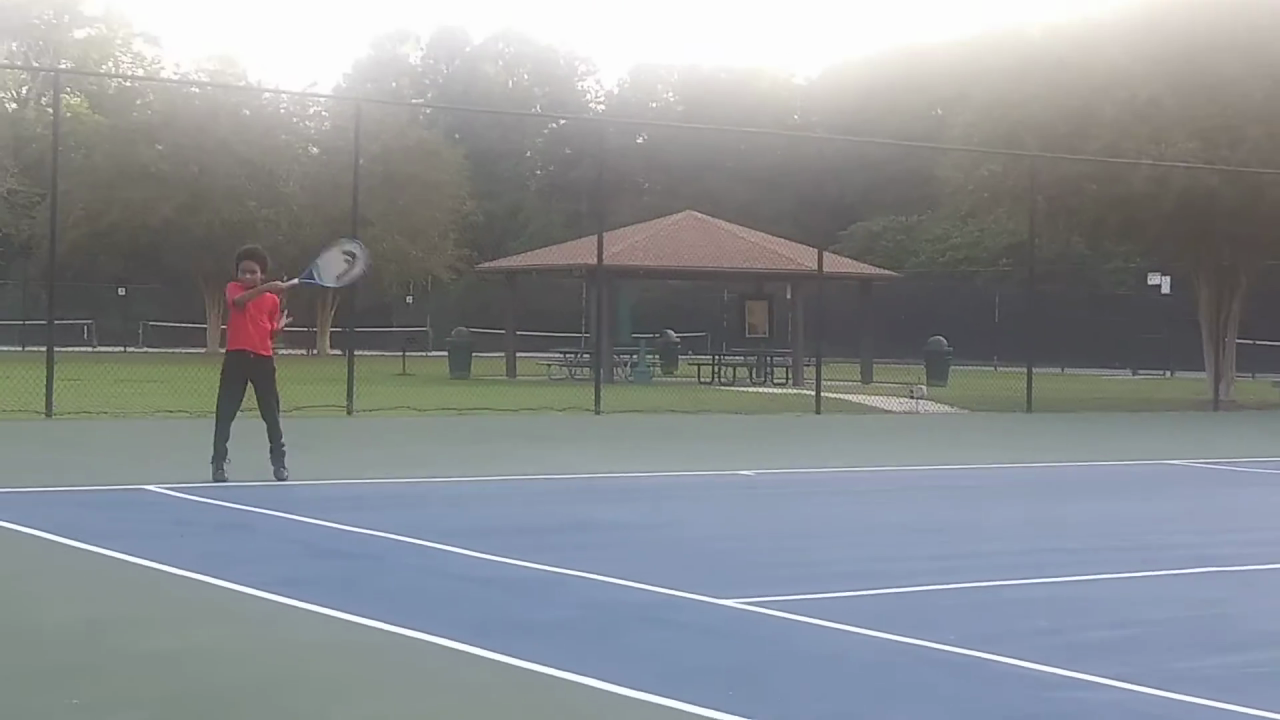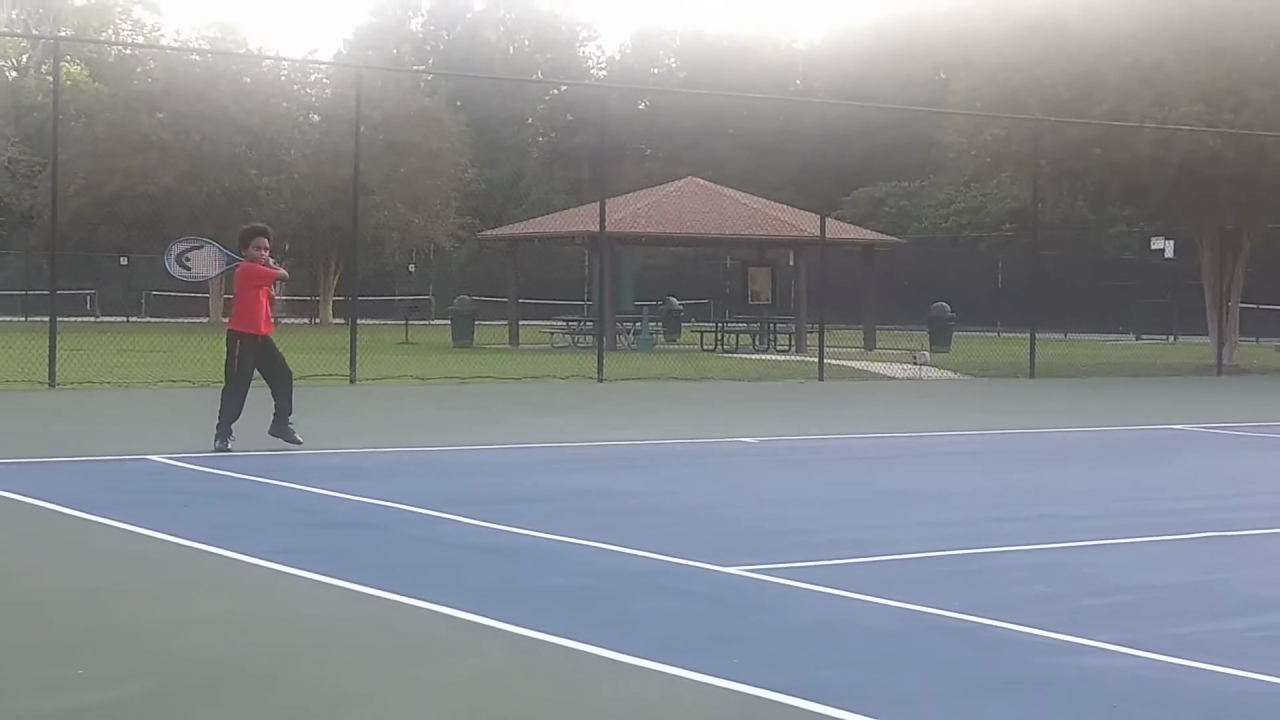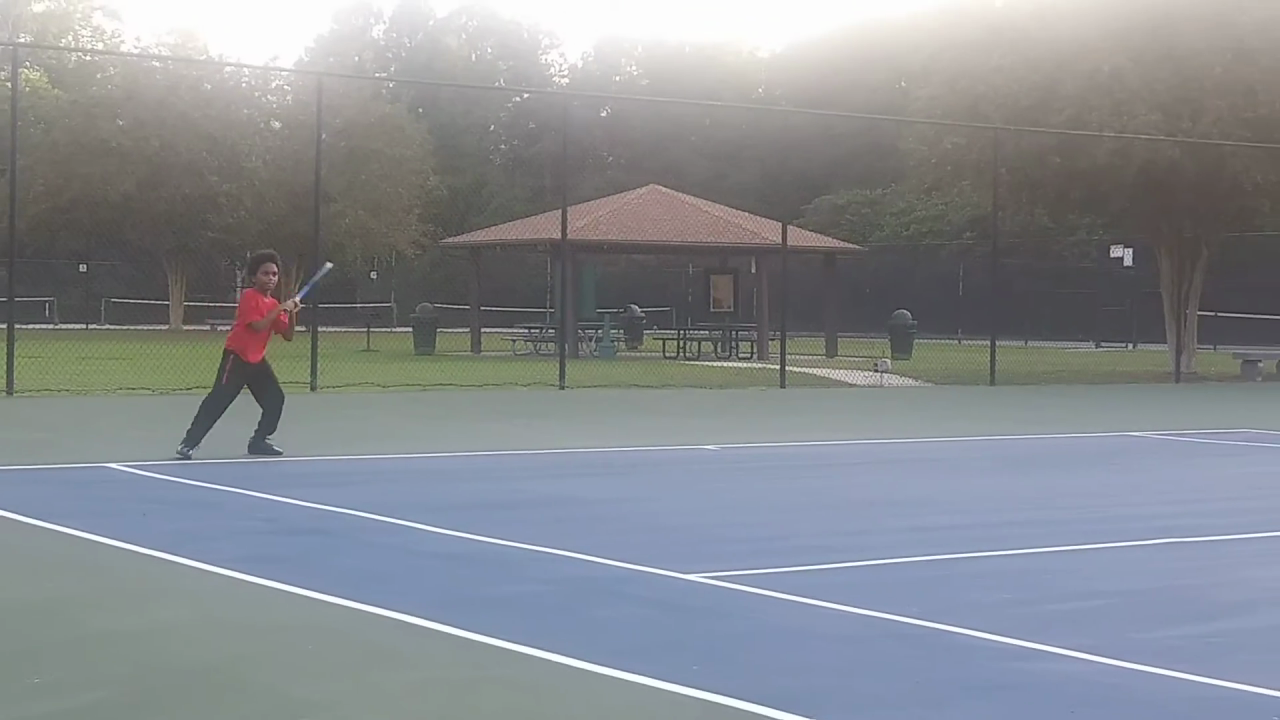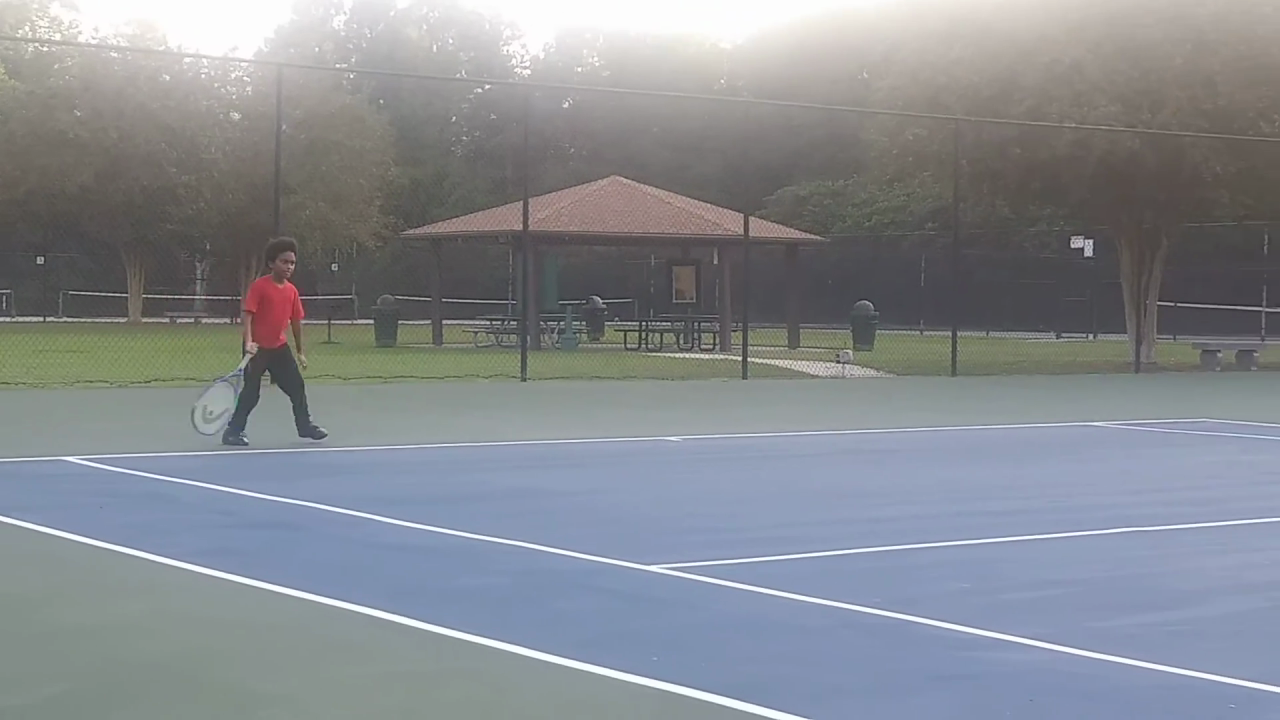
dt=0.4s
person 1, frame 1
left shoulder: (272, 299)
right shoulder: (234, 288)
right elbow: (238, 301)
left wrist: (279, 326)
right wrist: (266, 288)
left hip: (263, 358)
right hip: (236, 356)
left knee: (271, 412)
right knee: (225, 411)
left ankle: (278, 461)
right ankle: (219, 461)
person 1, frame 2
left shoulder: (261, 273)
right shoulder: (247, 270)
left elbow: (270, 297)
right elbow: (284, 275)
left wrist: (271, 266)
right wrist: (273, 269)
left hip: (262, 337)
right hip: (242, 336)
left knee: (283, 377)
right knee: (237, 386)
left ankle: (281, 424)
right ankle: (223, 434)
person 1, frame 3
left shoulder: (274, 305)
right shoulder: (249, 297)
left elbow: (288, 335)
right elbow: (257, 326)
left wrist: (291, 313)
right wrist: (280, 309)
left hip: (257, 360)
right hip: (236, 356)
left knee: (275, 398)
right knee: (218, 399)
left ankle: (259, 441)
right ankle: (190, 442)
person 1, frame 4
left shoulder: (291, 291)
right shoulder: (259, 286)
left elbow: (296, 322)
right elbow: (247, 315)
left wrist: (300, 352)
right wrist: (247, 342)
left hip: (279, 346)
right hip: (258, 346)
left knee: (296, 384)
right knee: (251, 390)
left ankle: (305, 425)
right ankle: (234, 430)
